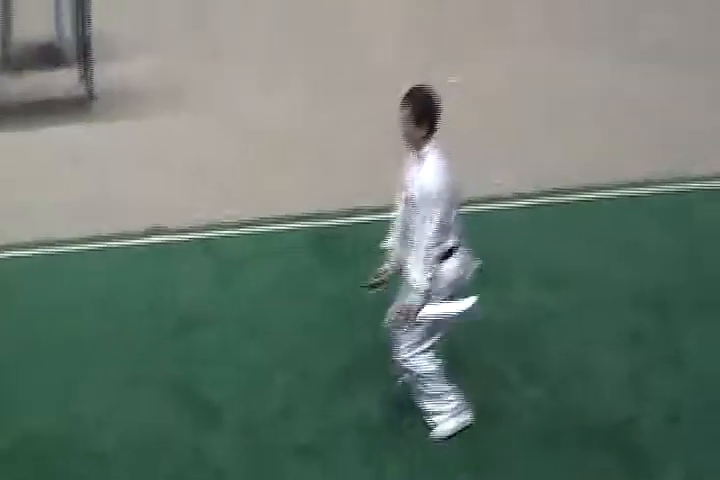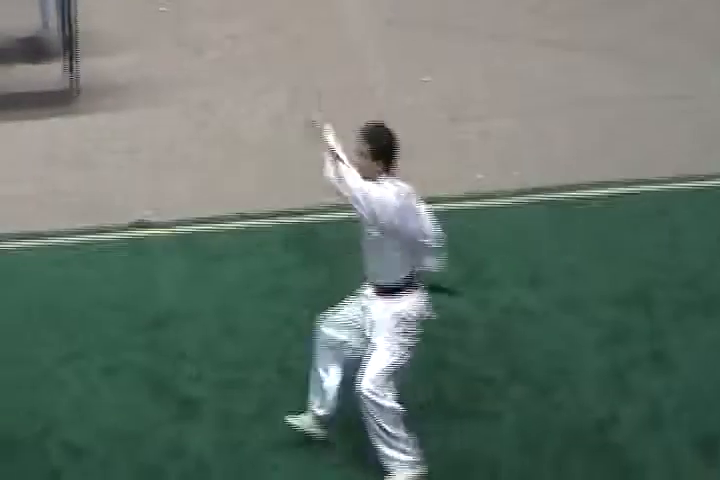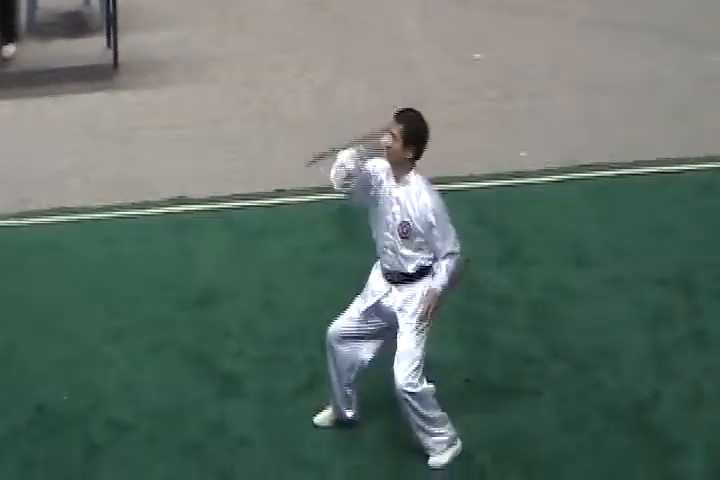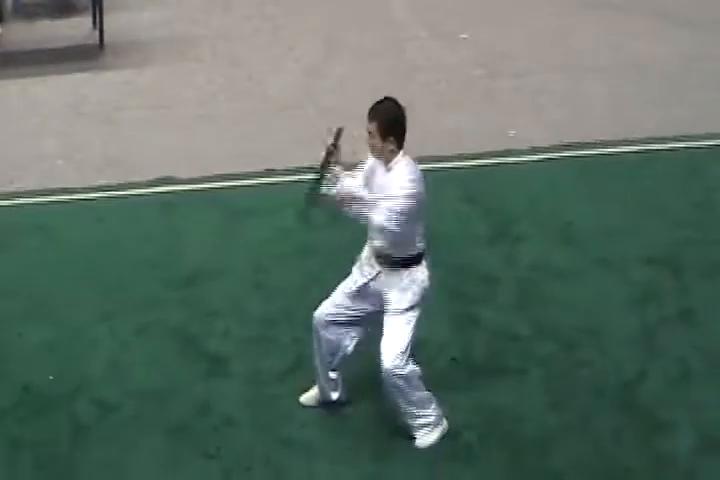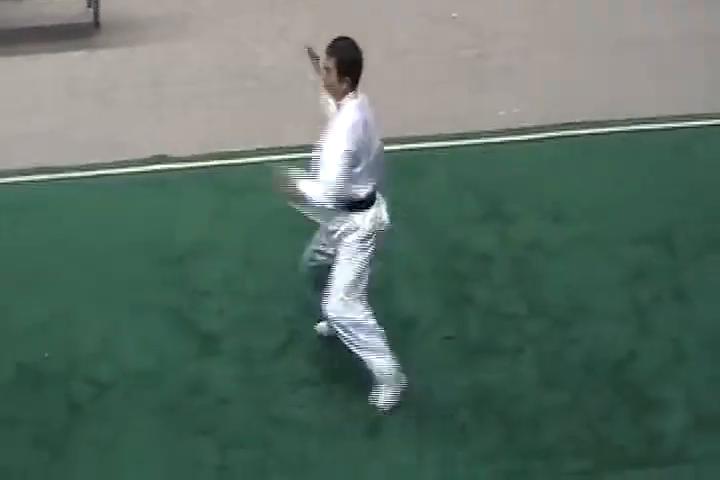
dt=0.5s
person 1, frame 1
left shoulder: (431, 176)
right shoulder: (416, 160)
left elbow: (426, 240)
left wrist: (413, 295)
right wrist: (392, 260)
left hip: (439, 268)
right hip: (425, 264)
left knee: (410, 348)
right knee: (396, 324)
left ankle: (453, 410)
right ankle: (418, 374)
person 1, frame 2
left shoulder: (386, 198)
right shoulder: (402, 193)
left elbow: (348, 182)
right elbow: (432, 236)
left wrist: (334, 163)
right wrist: (426, 266)
left hip: (399, 307)
right hip: (377, 295)
left knee: (373, 388)
right knee: (330, 330)
right ankle: (319, 417)
person 1, frame 3
left shoulder: (424, 199)
right shoulder: (377, 170)
left elbow: (450, 253)
right elbow: (341, 179)
left wrist: (436, 292)
right wrist: (352, 158)
left hip: (413, 292)
right hip: (382, 282)
left knee: (407, 380)
right knee: (339, 335)
left ankle: (444, 441)
right ankle: (343, 409)
person 1, frame 4
left shoulder: (406, 178)
right shoulder: (375, 165)
left elbow: (389, 223)
right elbow: (348, 195)
left wrist: (355, 202)
right wrist: (343, 173)
left hip: (403, 277)
right hip: (373, 265)
left knee: (393, 363)
right knee: (326, 319)
left ankle: (429, 421)
right ankle: (329, 389)
person 1, frame 5
left shoulder: (347, 125)
right shoulder: (354, 104)
left elbow: (326, 192)
left wrist: (295, 186)
left hip: (357, 219)
right hip: (343, 210)
left knee: (343, 303)
right knee: (317, 259)
left ankle: (389, 376)
right ankle: (337, 327)
